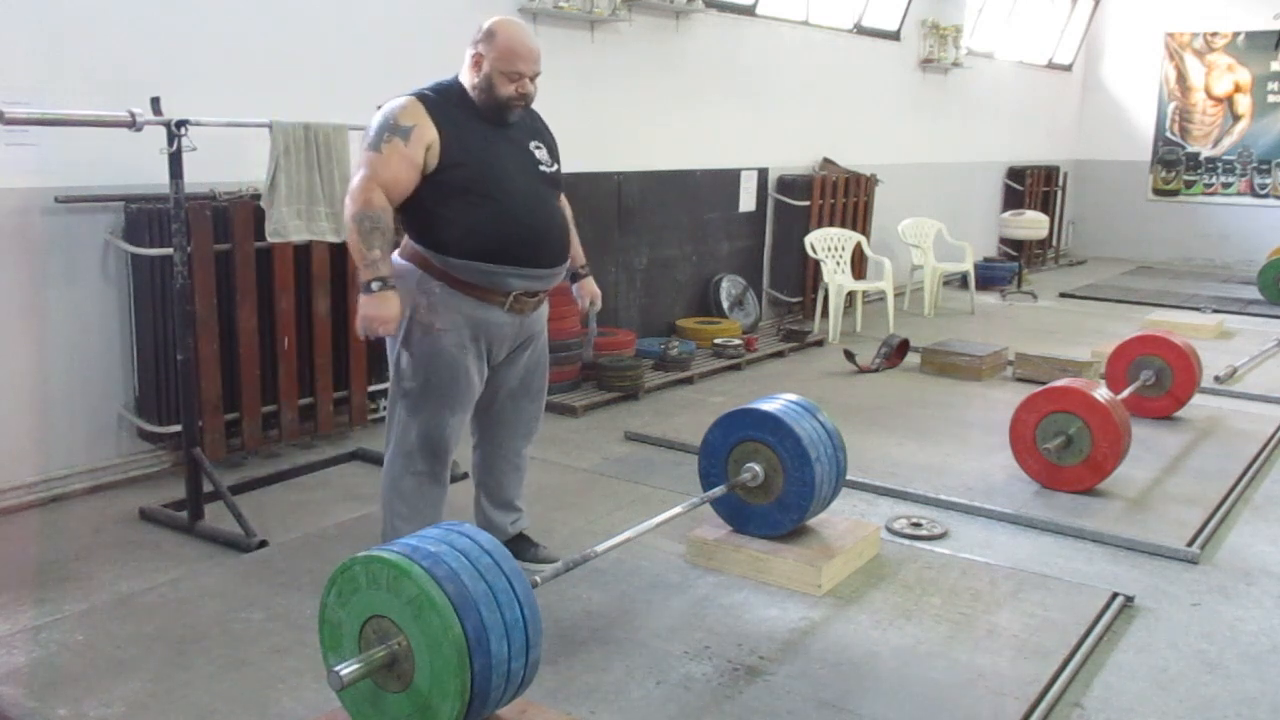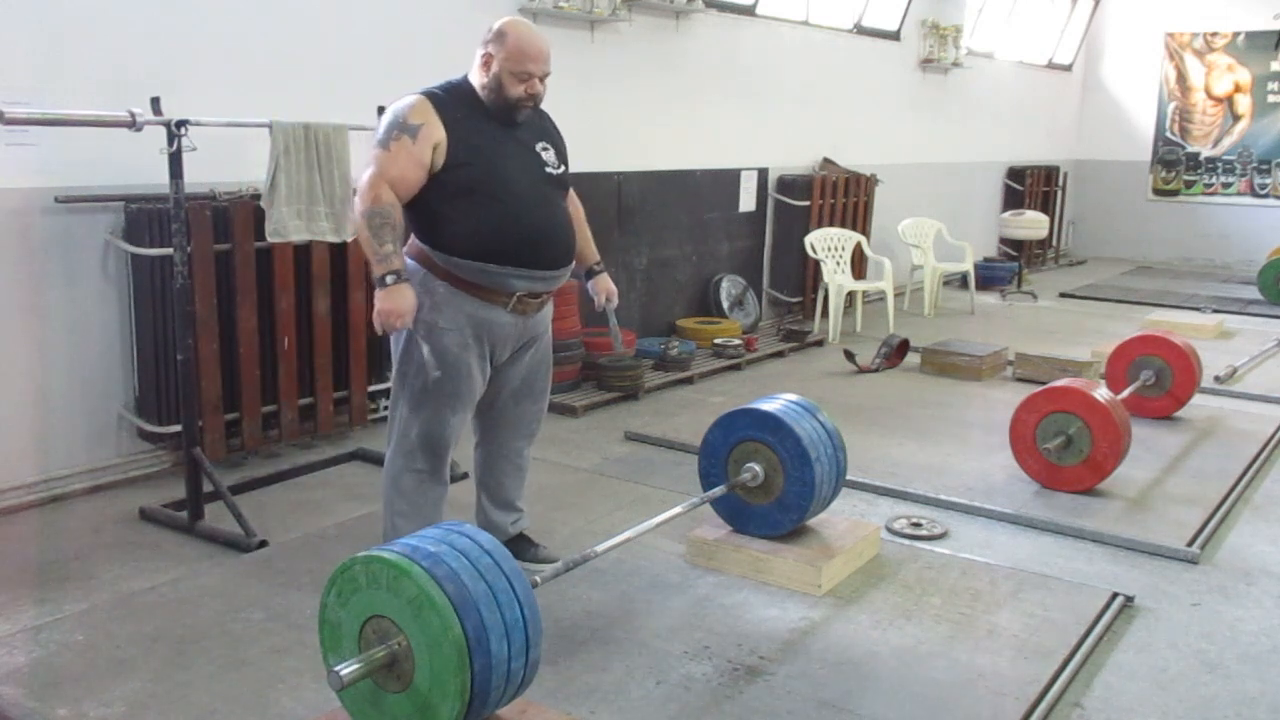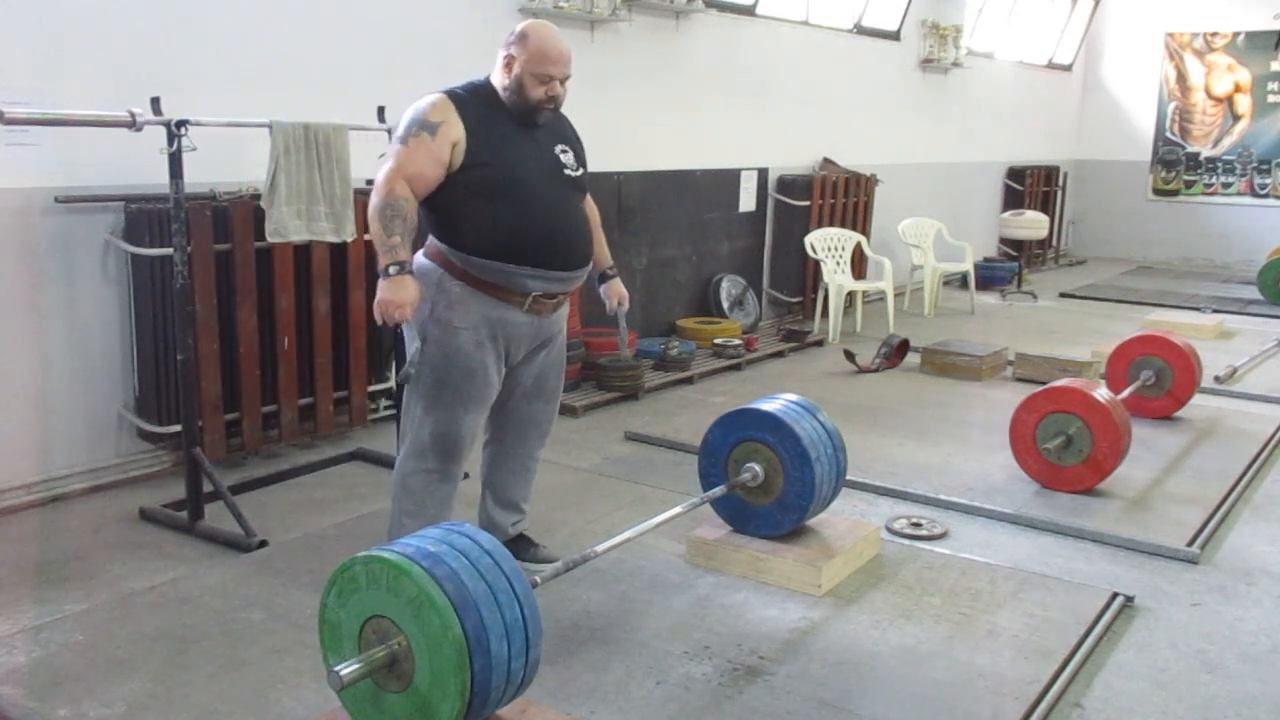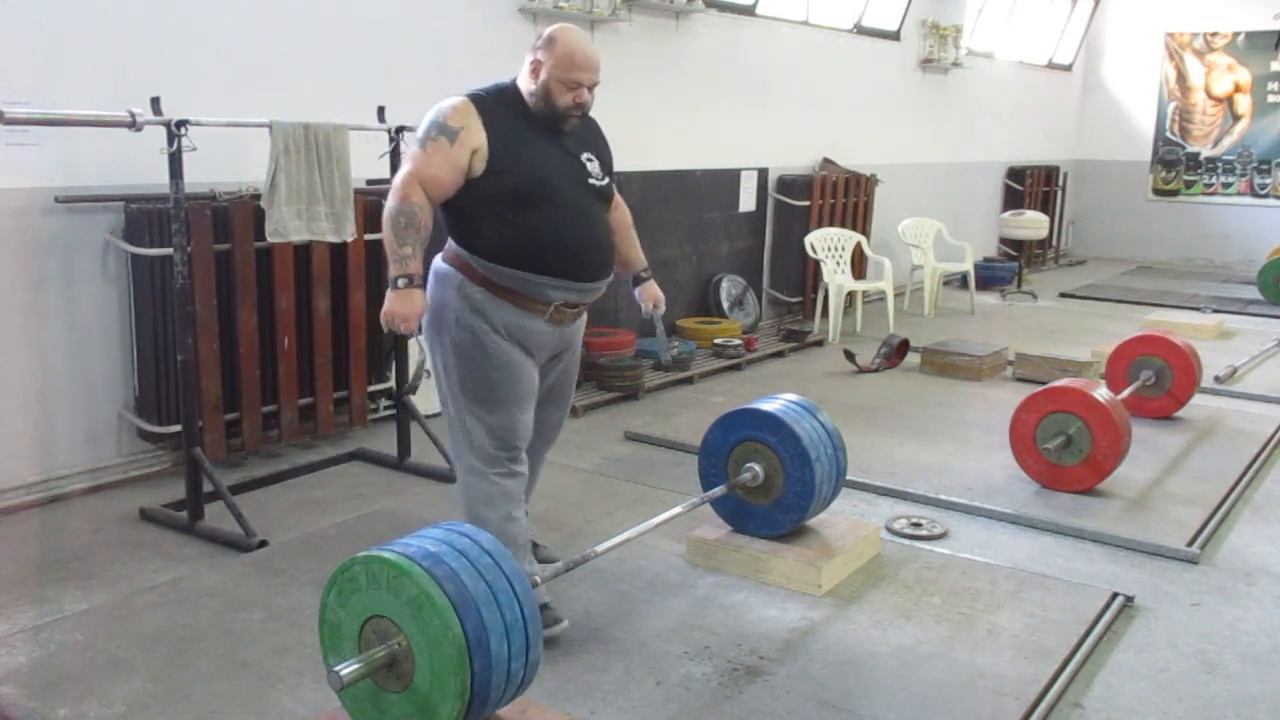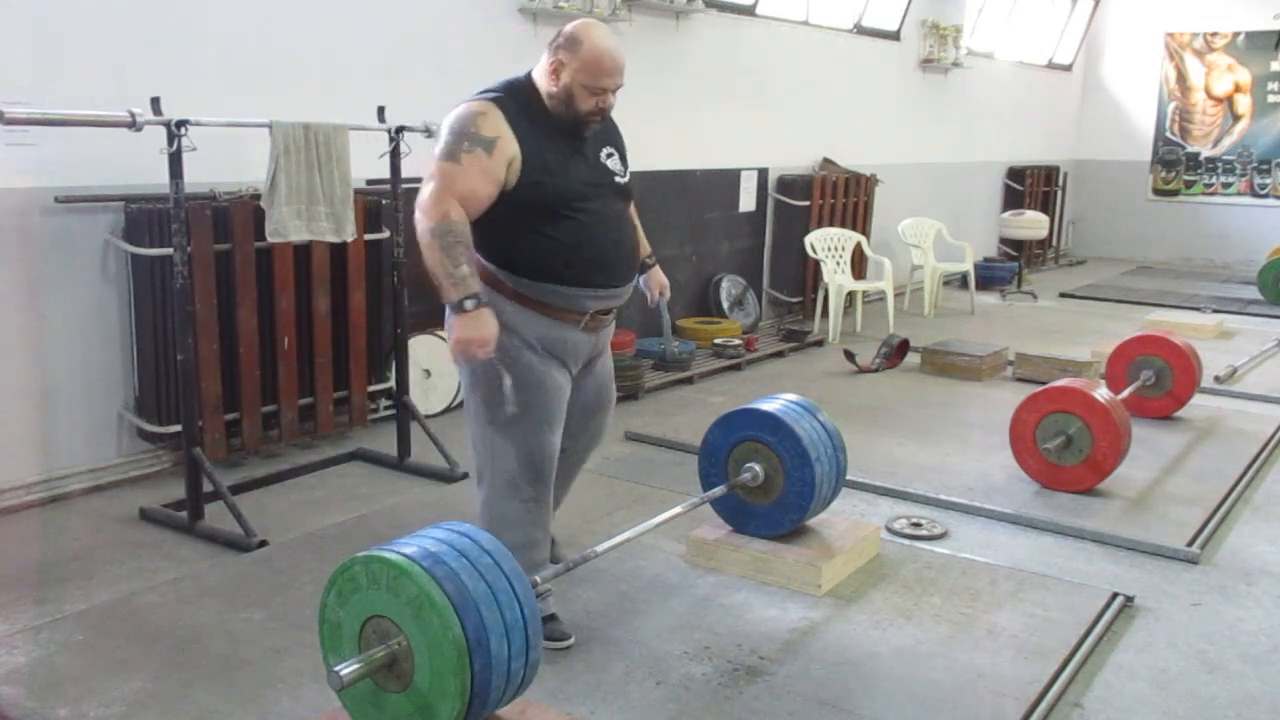
dt=0.4s
person 1, frame 1
left shoulder: (532, 125)
right shoulder: (418, 118)
left elbow: (553, 203)
right elbow: (368, 197)
left wrist: (579, 271)
right wrist: (377, 285)
left hip: (526, 311)
right hip: (448, 307)
left knee: (510, 433)
right knee: (426, 441)
left ankle: (503, 533)
person 1, frame 2
left shoulder: (541, 125)
right shoulder: (426, 117)
left elbow: (564, 201)
right elbow: (376, 194)
left wrist: (593, 268)
right wrist: (391, 279)
left hip: (530, 312)
right hip: (452, 306)
left knee: (513, 432)
right knee: (425, 440)
left ankle: (504, 532)
person 1, frame 3
left shoulder: (560, 129)
right shoulder: (447, 117)
left elbow: (581, 206)
right elbow: (393, 188)
left wrist: (605, 273)
right wrist: (396, 270)
left hip: (544, 313)
right hip: (466, 308)
left knee: (523, 435)
right knee: (439, 441)
left ankle: (503, 532)
person 1, frame 4
left shoulder: (588, 133)
right shoulder: (469, 121)
left elbow: (611, 210)
right elbow: (410, 192)
left wrist: (641, 277)
right wrist: (406, 281)
left hip: (561, 321)
right hip: (484, 315)
left knee: (532, 445)
right knee: (496, 454)
left ankle: (508, 539)
person 1, frame 5
left shoulder: (599, 124)
right shoulder: (488, 124)
right elbow: (439, 211)
left wrist: (644, 261)
right wrist: (468, 306)
left hip: (589, 324)
right hip: (517, 325)
left knee: (582, 434)
right knee: (522, 465)
left ankle: (533, 536)
